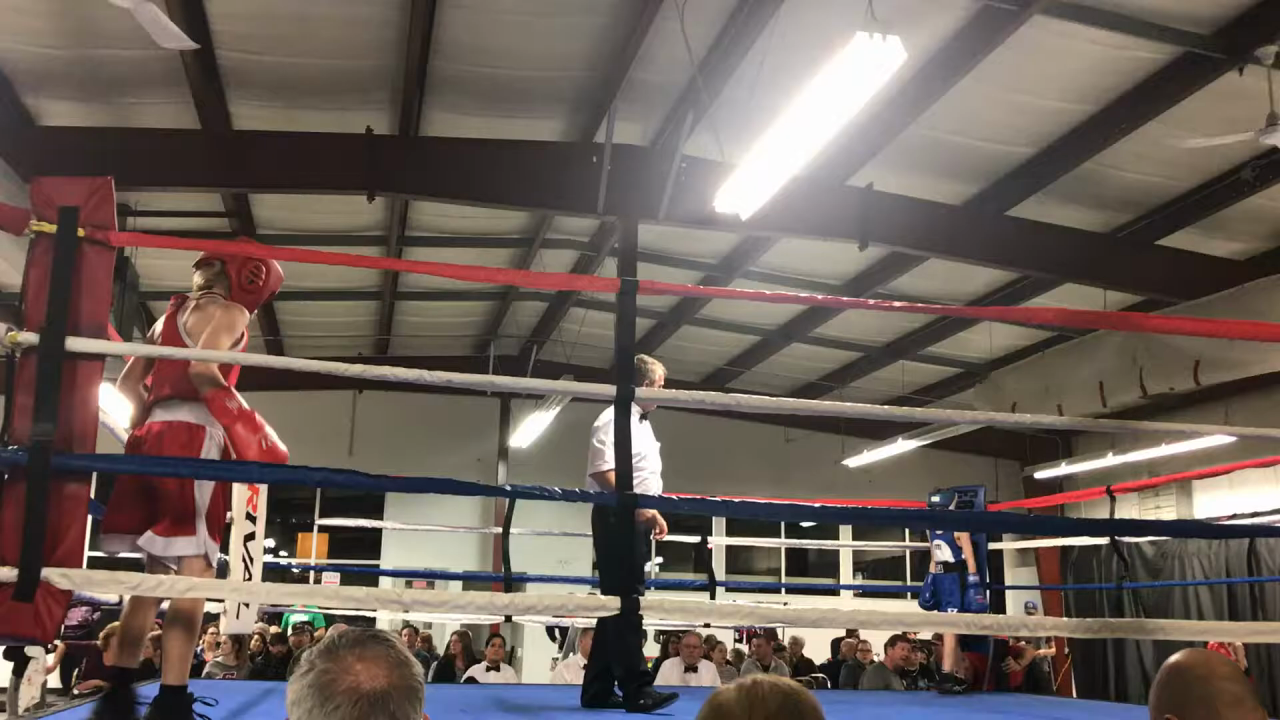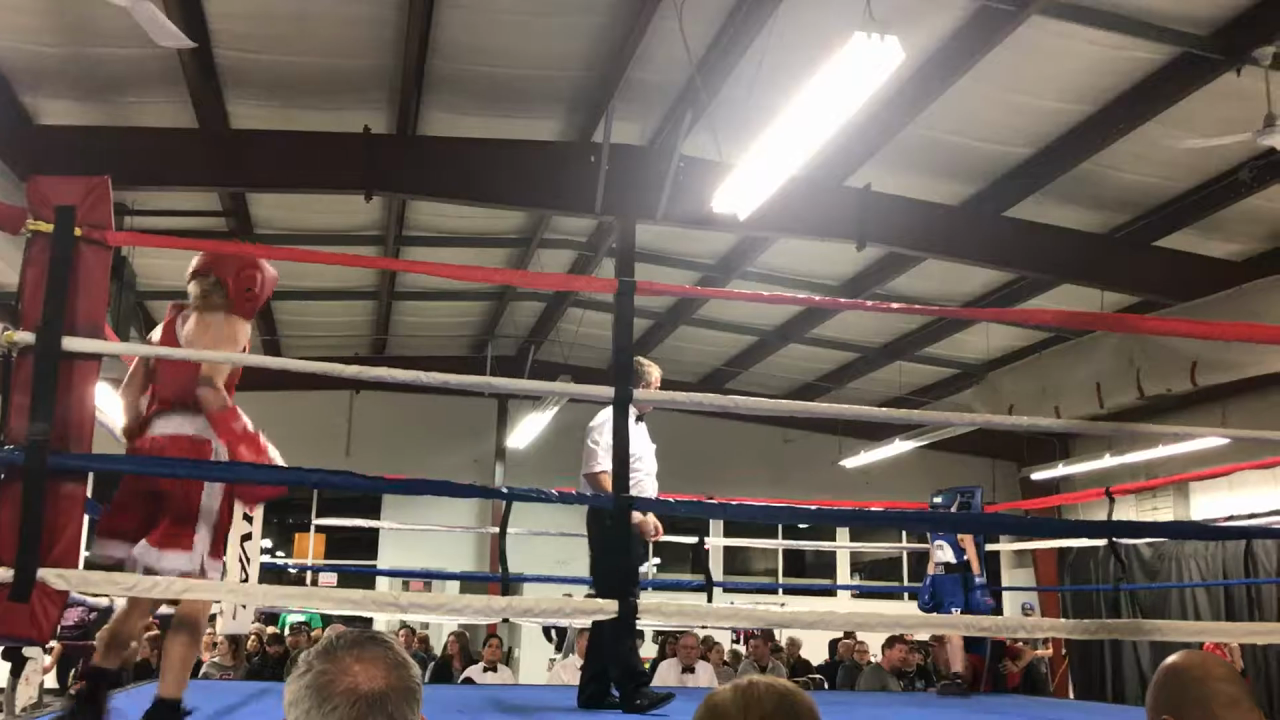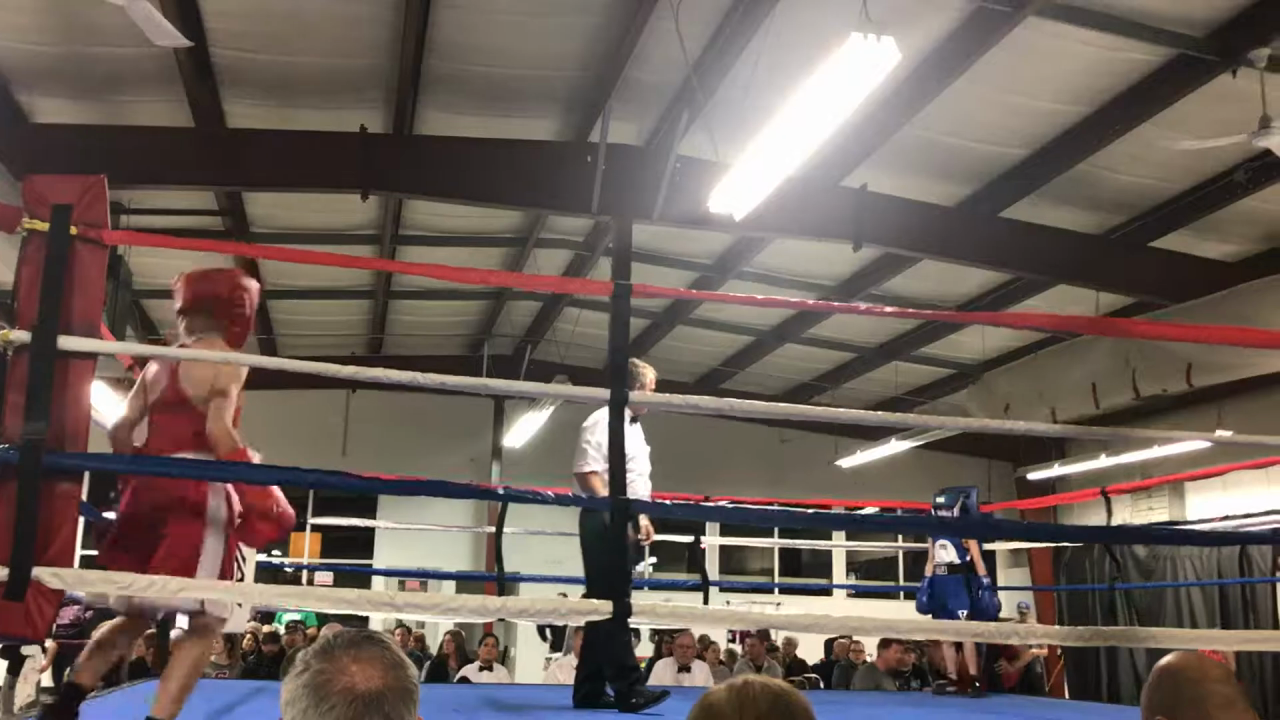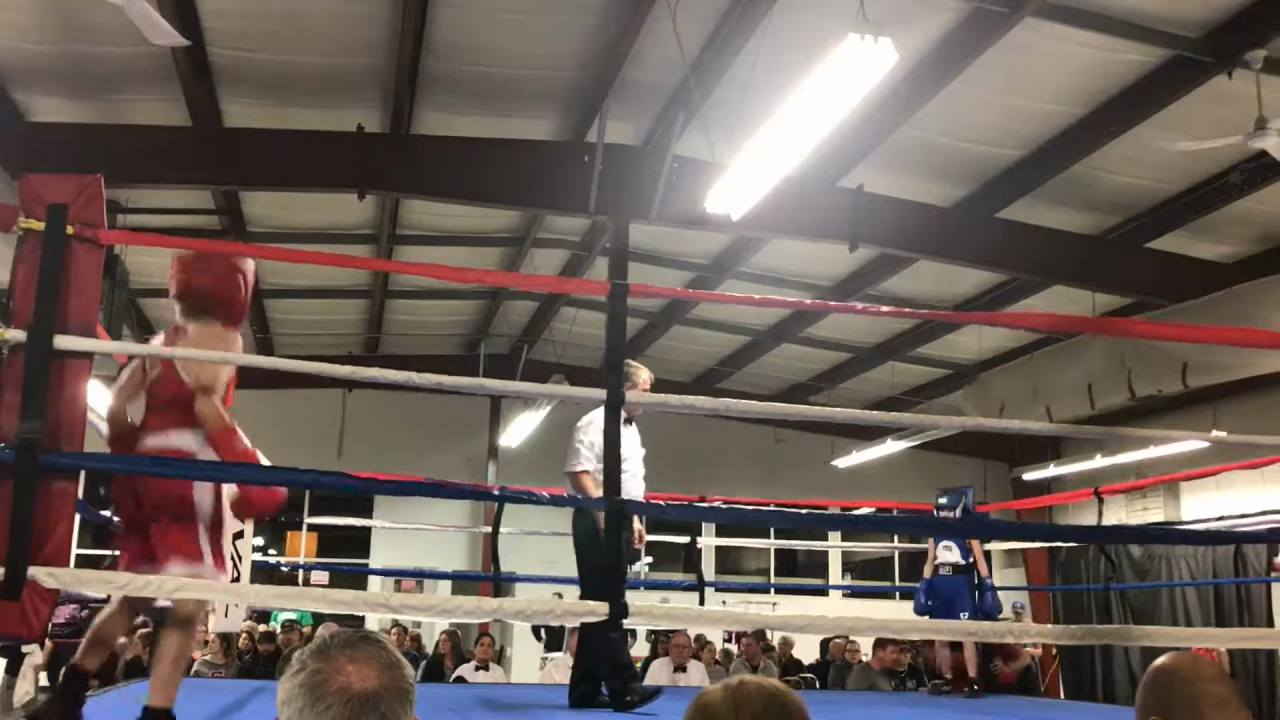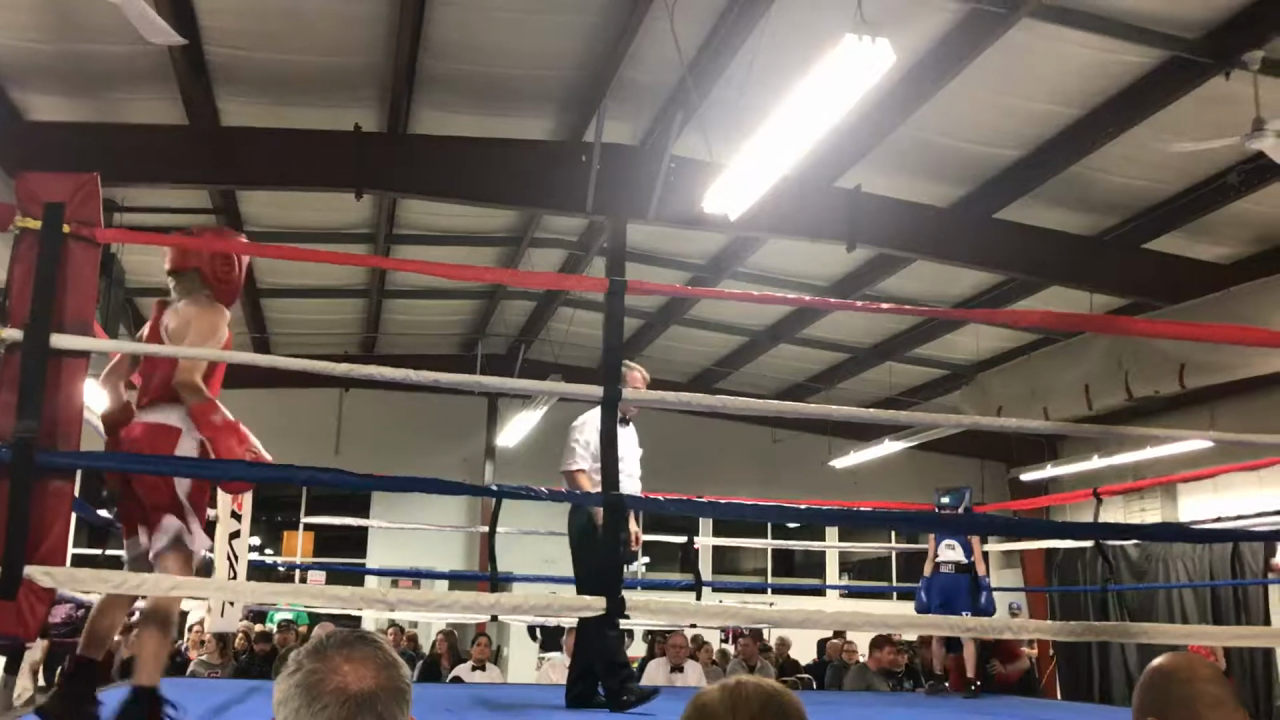
dt=0.1s
person 1, frame 1
left shoulder: (175, 311)
right shoulder: (231, 312)
left elbow: (129, 379)
right elbow: (200, 368)
right wrist: (243, 419)
left hip: (153, 436)
right hip: (194, 438)
left knee: (152, 578)
right knee: (192, 570)
person 1, frame 2
left shoulder: (171, 322)
right shoulder: (231, 324)
left elbow: (129, 394)
right elbow: (208, 385)
right wrist: (246, 444)
left hip: (152, 447)
right hip: (196, 448)
right knee: (194, 584)
person 1, frame 3
left shoulder: (161, 364)
right shoulder: (226, 359)
left elbow: (120, 432)
right elbow: (218, 431)
right wrist: (256, 495)
left hip: (147, 483)
right hip: (196, 484)
left knee: (135, 615)
right knee: (205, 622)
person 1, frame 4
left shoulder: (162, 342)
right shoulder: (222, 339)
left elbow: (116, 407)
right elbow: (206, 409)
left wrist: (131, 451)
right wrist: (249, 470)
left hip: (148, 461)
right hip: (188, 463)
left knee: (135, 595)
right knee: (189, 600)
person 1, frame 5
left shoulder: (163, 313)
right shoulder: (211, 314)
left elbow: (110, 377)
right elbow: (188, 381)
left wrist: (119, 428)
right wrist: (232, 440)
left hip: (139, 438)
right hip: (174, 439)
left knee: (140, 573)
right knee: (175, 570)
person 2, frame 1
left shoulder: (641, 422)
right shoulder: (616, 418)
right elbow: (602, 472)
left wrist: (652, 512)
right wrist: (639, 510)
left hip: (633, 518)
right hip: (618, 518)
left knee: (619, 604)
right knee: (624, 603)
left ankle: (598, 690)
right ankle: (636, 690)
person 2, frame 2
left shoulder: (637, 423)
right shoulder: (611, 419)
right elbow: (595, 473)
left wrist: (647, 514)
right wrist: (630, 514)
left hip: (627, 520)
right hip: (612, 519)
left knee: (614, 604)
right knee: (619, 604)
left ankle: (595, 691)
right ankle: (633, 690)
person 2, frame 3
left shoulder: (634, 426)
right shoulder: (604, 421)
right elbow: (585, 472)
left wrist: (640, 517)
right wrist: (613, 515)
left hip: (621, 523)
right hip: (604, 522)
left knee: (607, 603)
right knee: (612, 603)
left ankle: (590, 690)
right ankle: (629, 689)
person 2, frame 4
left shoulder: (631, 428)
right shoulder: (598, 421)
right elbow: (577, 471)
left wrist: (633, 520)
right wrist: (602, 514)
left hip: (616, 523)
right hip: (597, 522)
left knee: (602, 603)
right knee: (606, 602)
left ankle: (585, 690)
right ankle: (623, 687)
person 2, frame 5
left shoulder: (629, 429)
right shoulder: (592, 421)
right elbow: (573, 470)
left wrist: (630, 521)
right wrist: (599, 510)
right hip: (592, 520)
right knee: (601, 601)
left ankle: (583, 689)
right ankle: (619, 686)
person 3, frame 1
left shoulder: (959, 529)
right shoulder: (932, 531)
left elbow: (970, 558)
left wrist: (975, 586)
right wrist: (928, 584)
left hip: (955, 579)
right hip: (940, 581)
right knee: (948, 630)
left ankle: (946, 676)
right ankle: (956, 679)
person 3, frame 2
left shoulder: (961, 530)
right shoulder: (933, 532)
left elbow: (974, 559)
left wrist: (981, 587)
right wrist: (927, 586)
left hip: (957, 580)
right hip: (940, 582)
left ankle: (958, 677)
right ankle: (956, 678)
person 3, frame 3
left shoulder: (965, 529)
right shoulder: (933, 532)
left elbow: (977, 560)
left wrist: (986, 588)
right wrist: (924, 587)
left hip: (959, 582)
right hip: (939, 583)
left knee: (965, 631)
right knee: (944, 635)
left ankle: (974, 680)
right ankle: (951, 680)
person 3, frame 4
right shoulder: (935, 533)
left elbow: (980, 561)
right elbow: (930, 562)
left wrist: (988, 589)
right wrist: (923, 588)
left hip: (961, 583)
right hip: (939, 584)
left ankle: (972, 682)
right ankle: (946, 679)
person 3, frame 5
right shoulder: (935, 532)
left elbow: (979, 561)
right elbow: (930, 560)
left wrist: (985, 589)
right wrist: (923, 587)
left hip: (962, 582)
right hip: (939, 582)
left knee: (967, 634)
right knee: (937, 632)
left ankle: (971, 682)
right ankle: (938, 679)
